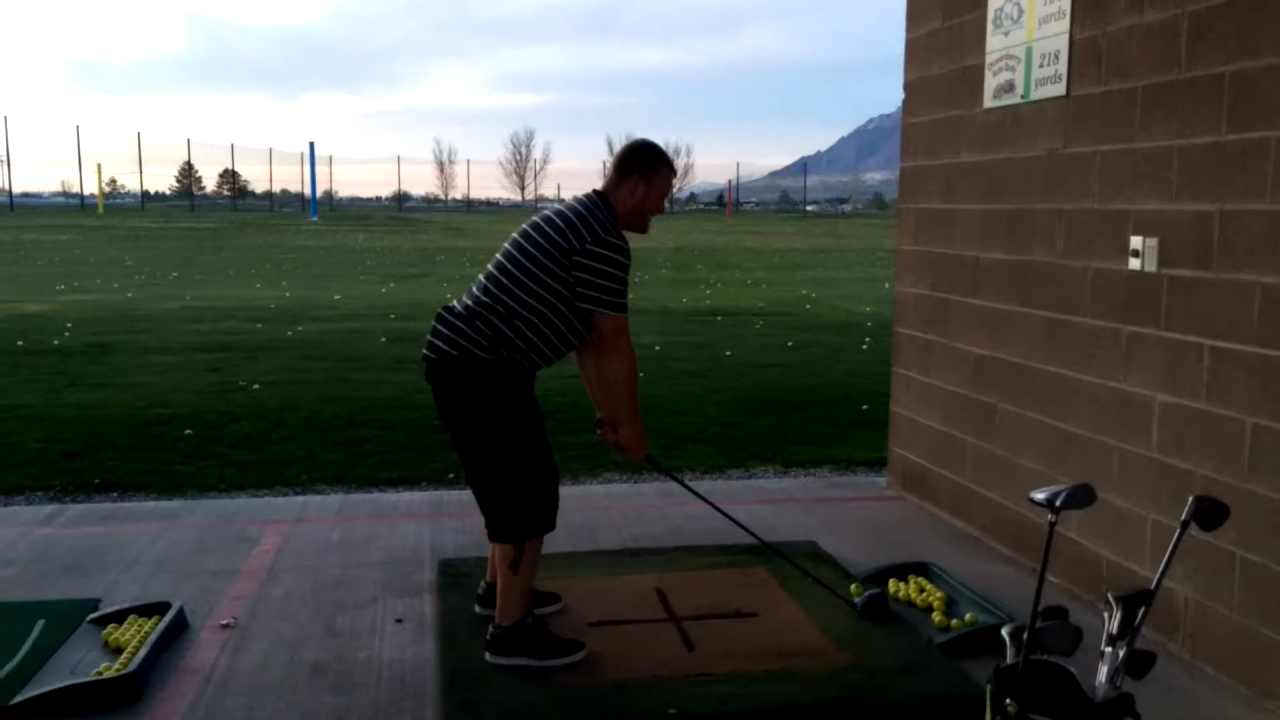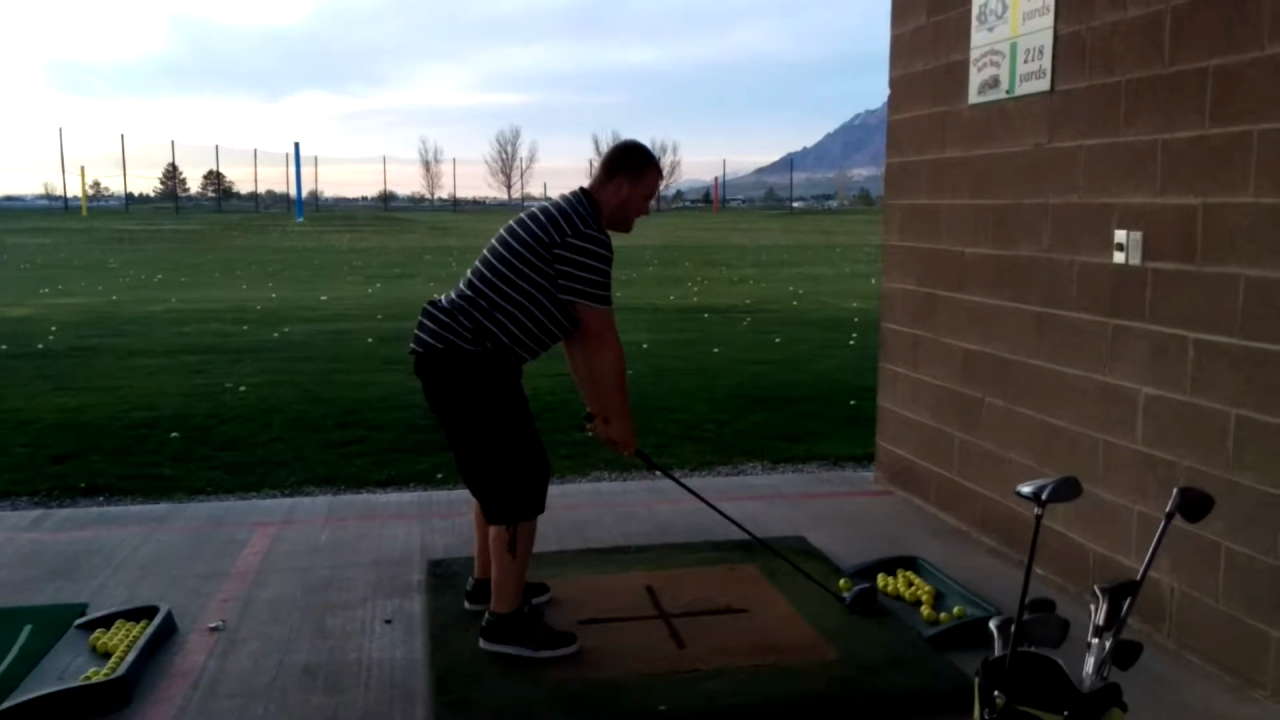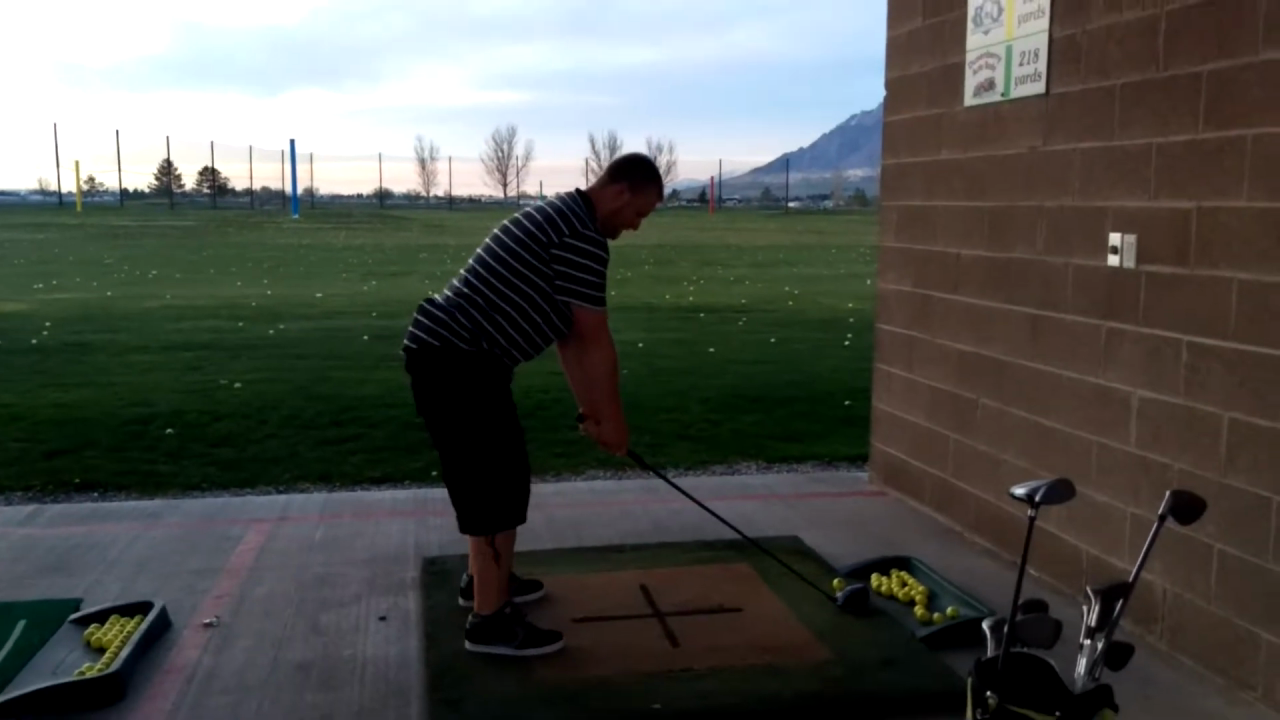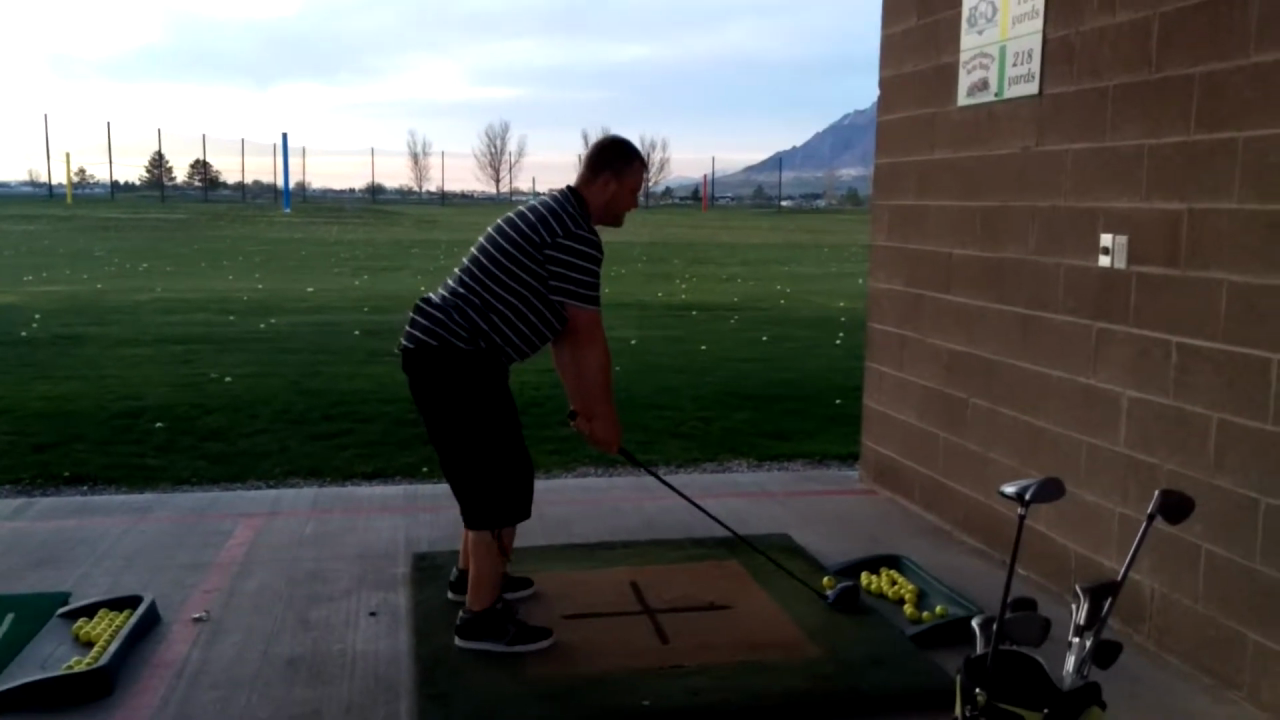
dt=1s
person 1, frame 1
left shoulder: (578, 221)
right shoulder: (604, 242)
left elbow: (587, 339)
right elbow: (614, 347)
left wrist: (607, 416)
right wrist: (630, 426)
left hip: (463, 357)
right hip: (481, 368)
left knee: (513, 480)
right knee: (526, 491)
left ankle: (499, 587)
right ankle: (510, 631)
person 1, frame 2
left shoulder: (566, 219)
right shoulder: (585, 236)
left elbow: (576, 334)
right elbow: (600, 340)
left wrist: (597, 410)
right wrist: (619, 419)
left hip: (453, 351)
right hip: (467, 360)
left knee: (498, 471)
right knee: (519, 479)
left ankle: (488, 582)
right ankle: (506, 621)
person 1, frame 3
left shoulder: (561, 218)
right shoulder: (581, 236)
left elbow: (568, 334)
right elbow: (594, 341)
left wrist: (590, 411)
right wrist: (611, 419)
left hip: (446, 351)
right hip: (458, 359)
left knee: (495, 474)
right knee: (499, 484)
left ankle: (482, 579)
right ankle: (489, 619)
person 1, frame 4
left shoulder: (553, 216)
right shoulder: (575, 236)
left elbow: (564, 332)
right elbow: (588, 340)
left wrist: (582, 409)
right wrist: (604, 418)
left hip: (440, 348)
right hip: (455, 357)
left knee: (487, 470)
right knee: (503, 480)
left ankle: (471, 573)
right ankle: (480, 616)
